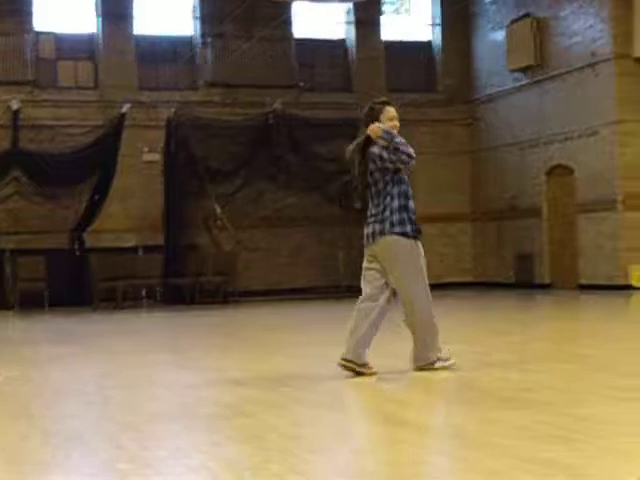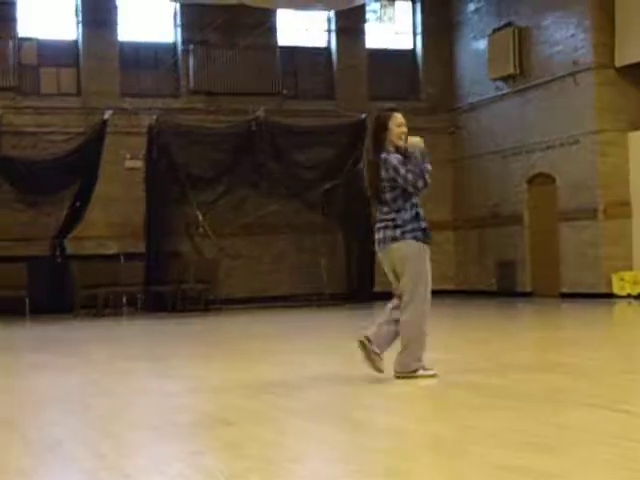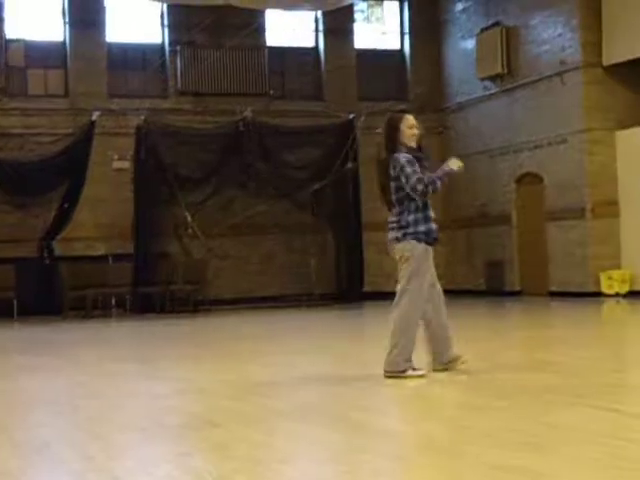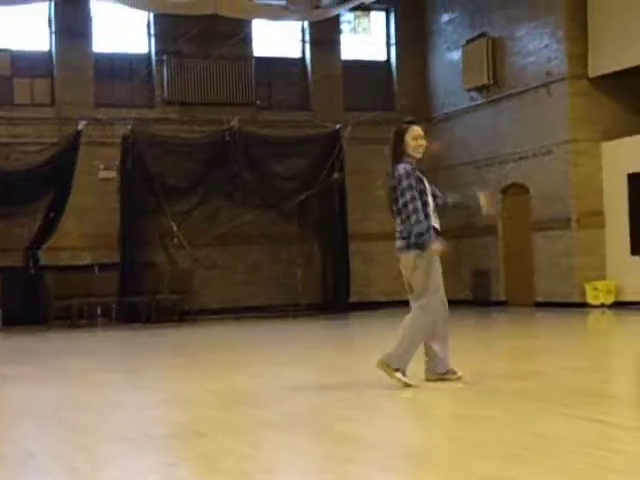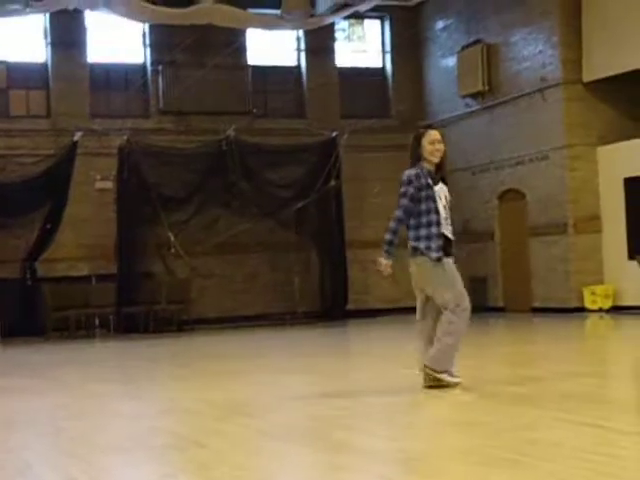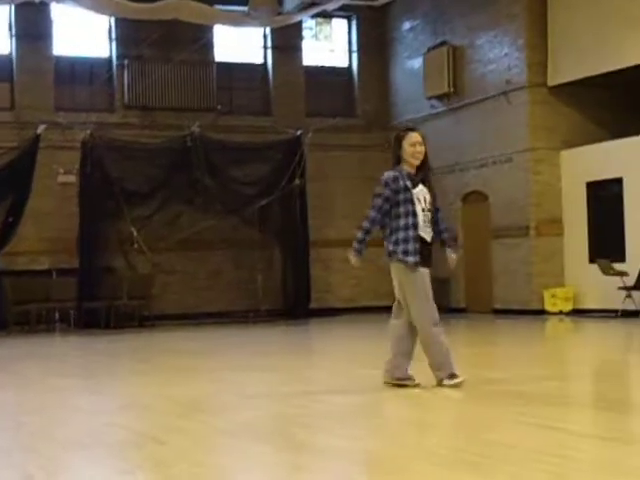
dt=0.2s
person 1, frame 1
left shoulder: (374, 152)
right shoulder: (377, 152)
right elbow: (408, 158)
left wrist: (386, 135)
right wrist: (386, 134)
left hip: (376, 235)
right hip: (395, 233)
left knee: (373, 296)
right knee: (416, 296)
left ankle: (354, 354)
right ankle: (427, 355)
person 1, frame 2
left shoulder: (381, 161)
right shoulder: (392, 160)
right elbow: (420, 182)
left wrist: (411, 152)
right wrist: (418, 151)
left hip: (387, 239)
right hip: (407, 237)
left knee: (404, 299)
right knee: (416, 302)
left ankle: (375, 339)
right ankle: (409, 363)
person 1, frame 3
left shoulder: (403, 160)
right shoulder: (402, 160)
left elbow: (421, 181)
right elbow: (422, 188)
left wrist: (418, 151)
right wrist: (448, 170)
left hip: (407, 237)
right hip: (413, 238)
left knee: (433, 297)
right knee: (411, 300)
left ankle: (443, 355)
right ankle: (397, 363)
person 1, frame 4
left shoulder: (413, 172)
right shoulder: (404, 171)
left elbow: (437, 200)
right elbow: (411, 210)
left wrist: (472, 199)
right wrist: (430, 240)
left hip: (421, 248)
right hip: (418, 247)
left knee: (438, 309)
right knee: (426, 308)
left ankle: (438, 366)
right ankle: (395, 360)
person 1, frame 5
left shoulder: (439, 179)
right shoulder: (414, 176)
right elbow: (400, 217)
left wrist: (450, 248)
right wrist: (387, 253)
left hip: (440, 253)
right hip: (427, 254)
left knee: (430, 313)
right knee: (458, 306)
left ankle: (432, 371)
right ankle: (437, 363)
person 1, frame 6
left shoulder: (423, 180)
right shoulder: (392, 179)
left elbow: (435, 216)
right elbow: (374, 216)
left wrist: (449, 245)
right wrist: (357, 249)
left hip: (421, 256)
right hip: (405, 257)
left knee: (405, 317)
right knee: (426, 316)
left ankle: (397, 372)
right ankle: (444, 370)
